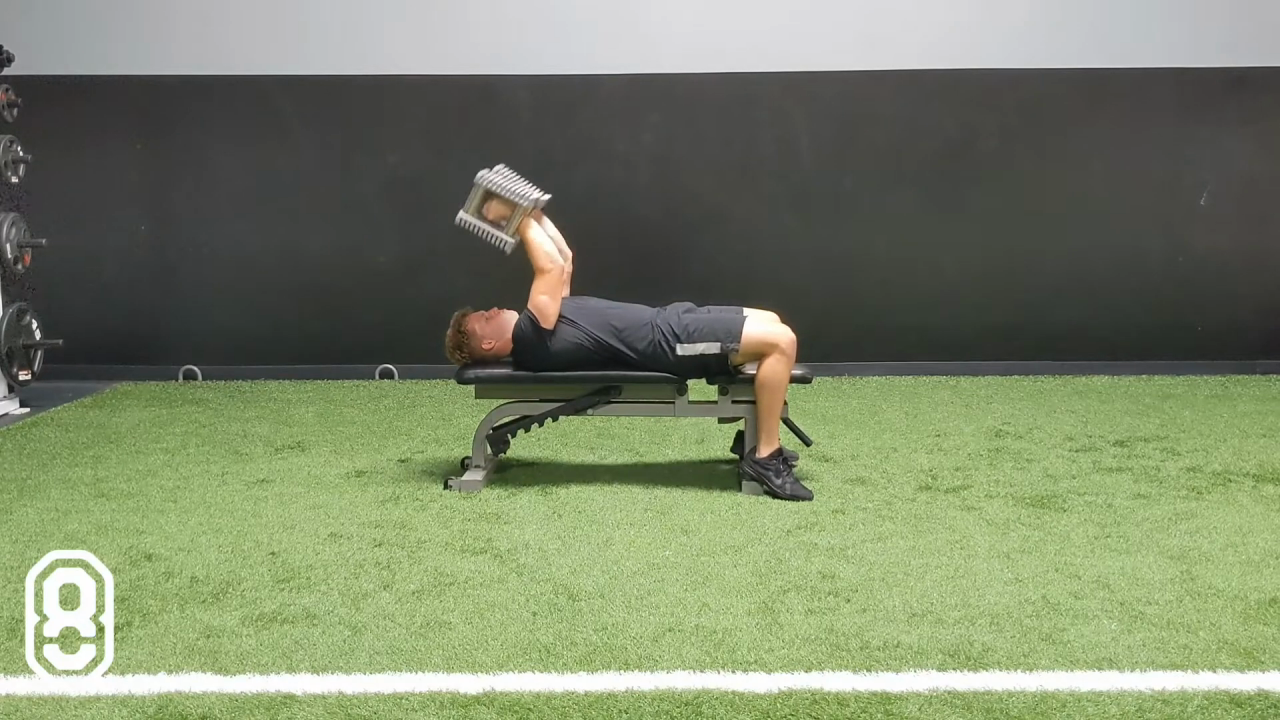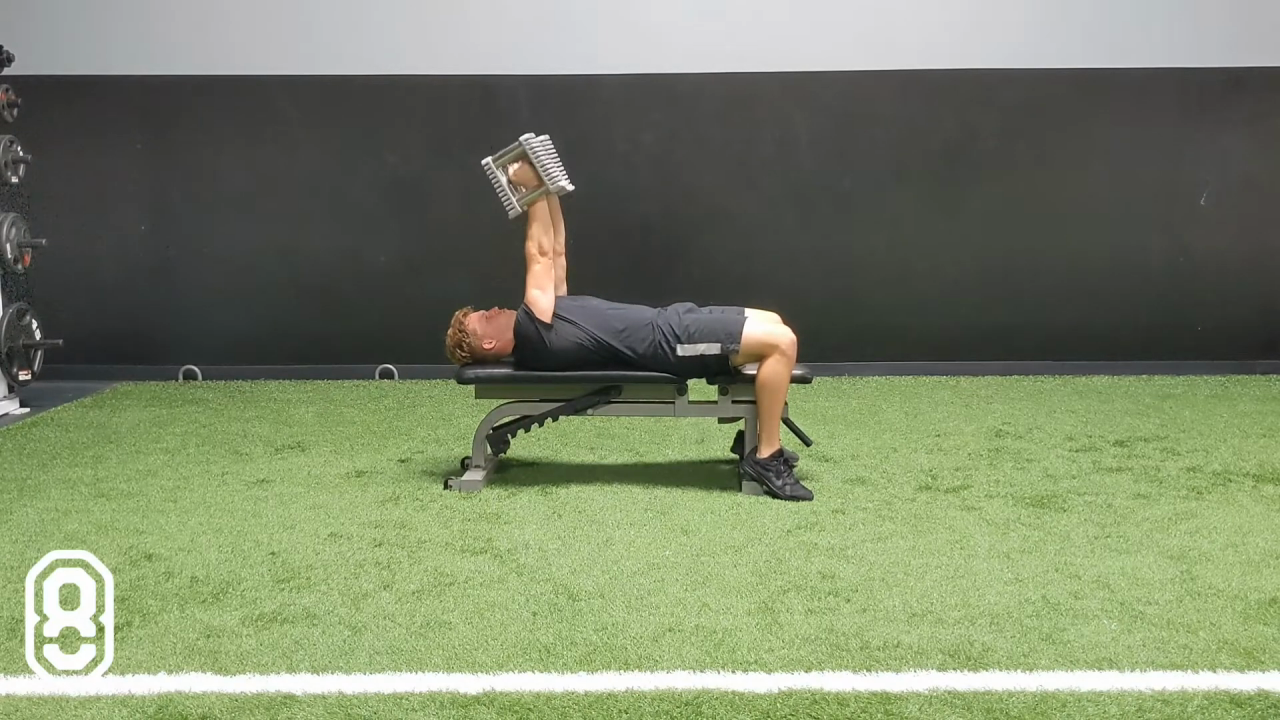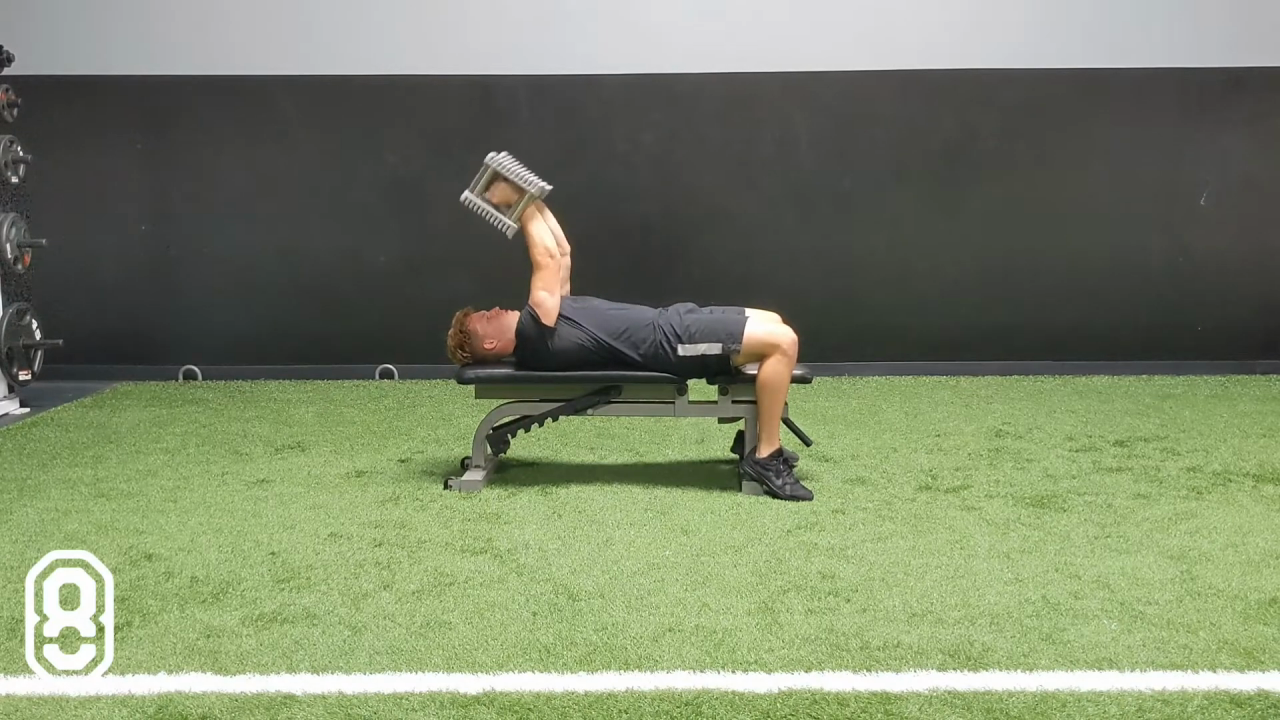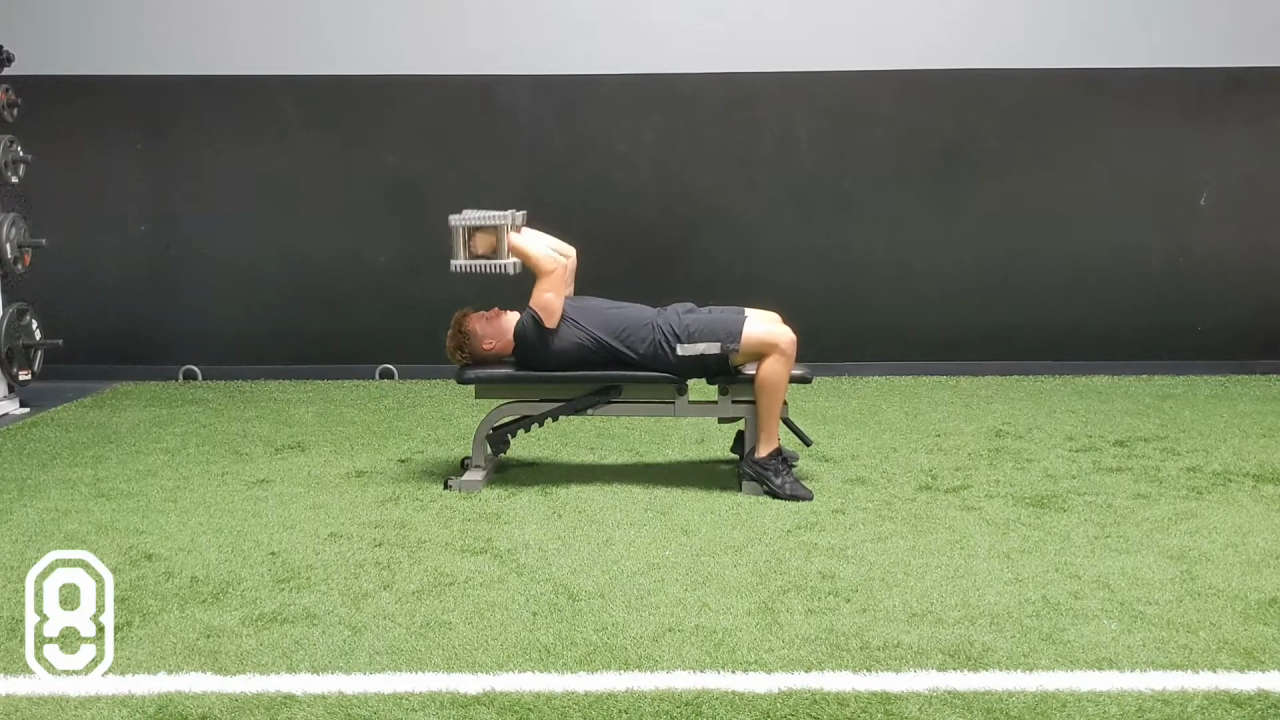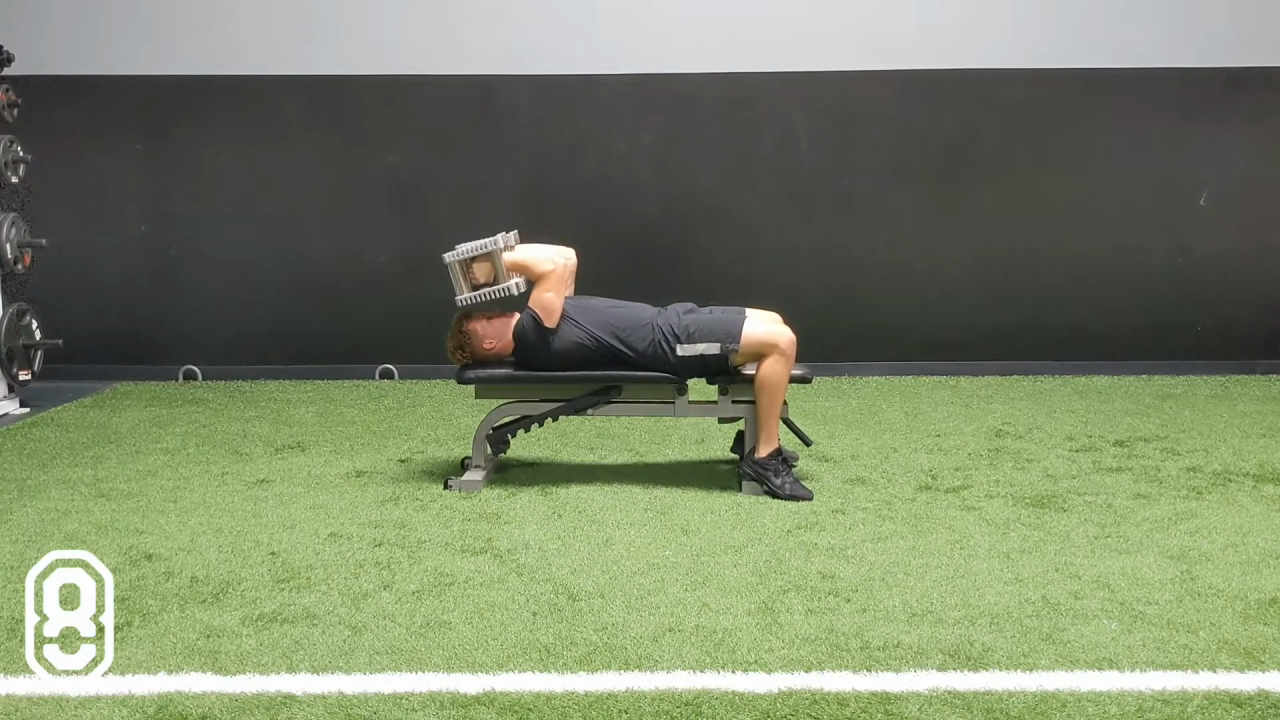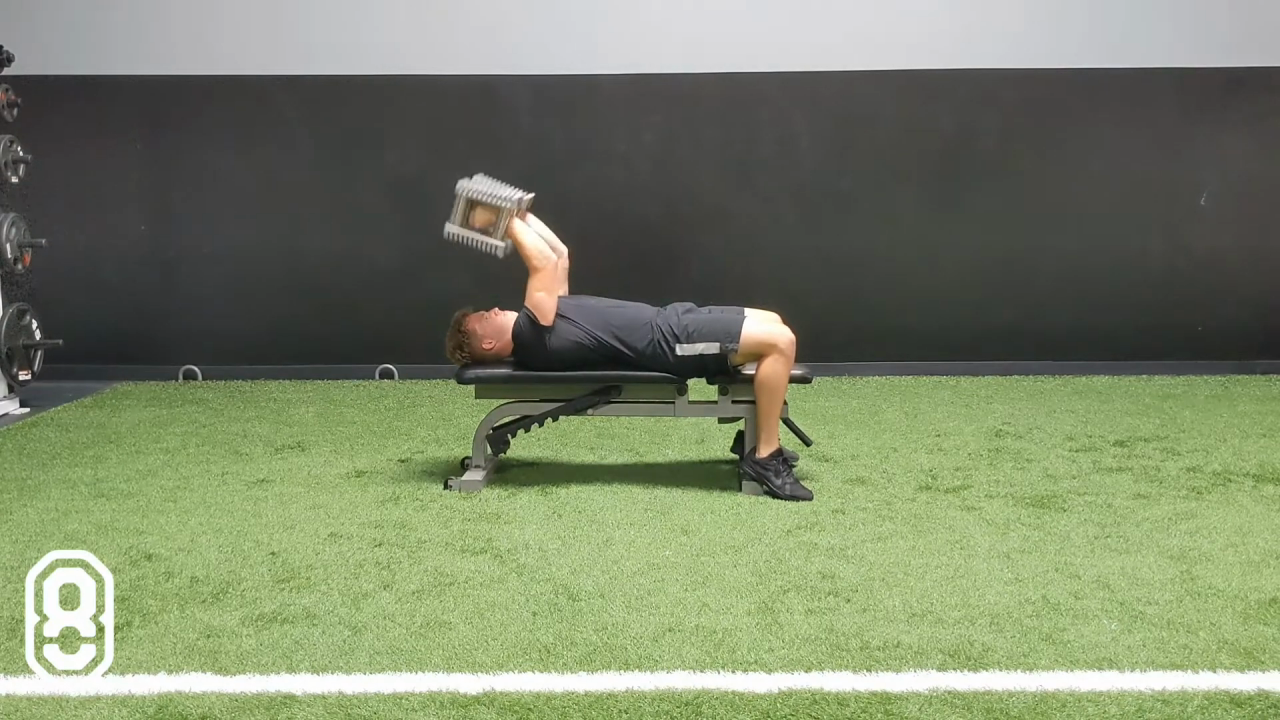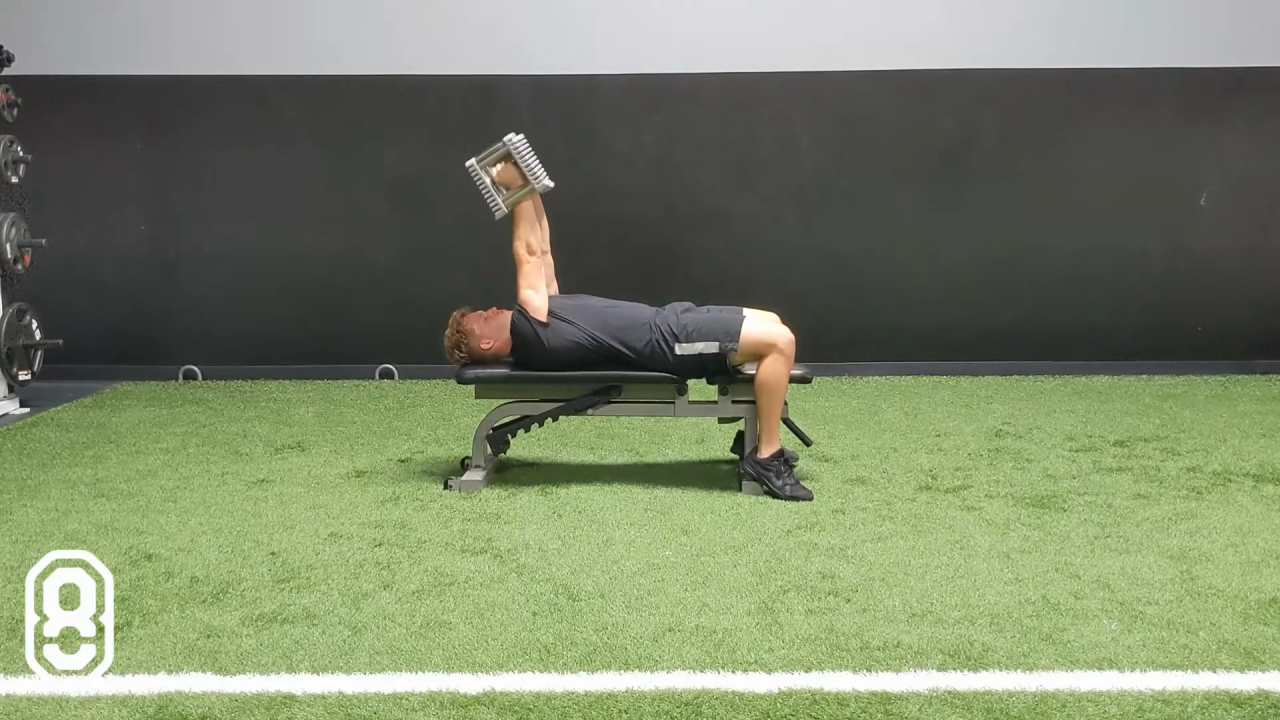
dt=0.4s
person 1, frame 1
left shoulder: (533, 328)
right shoulder: (530, 340)
left elbow: (563, 261)
right elbow: (551, 266)
left wrist: (527, 210)
right wrist: (517, 216)
left hip: (664, 321)
right hip: (666, 342)
left knee: (770, 323)
right knee: (780, 341)
left ankle: (761, 437)
right ankle: (765, 458)
person 1, frame 2
left shoulder: (538, 321)
right shoulder: (533, 339)
left elbow: (555, 256)
right elbow: (539, 255)
left wrist: (546, 191)
right wrist: (534, 188)
left hip: (666, 323)
right hip: (668, 342)
left knee: (772, 325)
right knee: (781, 342)
left ankle: (763, 438)
right ankle: (765, 458)
person 1, frame 3
left shoulder: (540, 322)
right shoulder: (534, 338)
left elbow: (561, 256)
right elbow: (547, 259)
left wrist: (531, 200)
right wrist: (518, 202)
left hip: (666, 322)
right hip: (668, 342)
left knee: (772, 324)
right knee: (781, 342)
left ankle: (762, 438)
right ankle: (765, 457)
person 1, frame 4
left shoulder: (535, 329)
right shoulder: (532, 339)
left elbow: (567, 256)
right elbow: (555, 265)
left wrist: (512, 232)
right wrist: (502, 238)
left hip: (665, 322)
right hip: (666, 341)
left knee: (772, 324)
right knee: (780, 342)
left ankle: (761, 438)
right ankle: (764, 457)
person 1, frame 5
left shoulder: (531, 329)
right shoulder: (531, 339)
left elbow: (566, 260)
right elbow: (556, 265)
left wrist: (502, 257)
right wrist: (499, 261)
left hip: (666, 322)
right hip: (667, 341)
left knee: (773, 327)
right knee: (780, 342)
left ankle: (762, 442)
right ankle: (764, 458)
person 1, frame 6
left shoulder: (536, 324)
right shoulder: (531, 338)
left elbow: (558, 255)
right elbow: (546, 262)
left wrist: (515, 214)
right wrist: (503, 218)
left hip: (665, 322)
right hip: (668, 342)
left knee: (772, 324)
right knee: (780, 342)
left ankle: (762, 440)
right ankle: (765, 458)
person 1, frame 7
left shoulder: (532, 321)
right shoulder: (529, 337)
left elbow: (542, 254)
right elbow: (529, 255)
left wrist: (528, 190)
right wrist: (519, 188)
left hip: (665, 322)
right hip: (667, 342)
left knee: (771, 325)
right knee: (779, 342)
left ankle: (763, 438)
right ankle: (766, 458)
